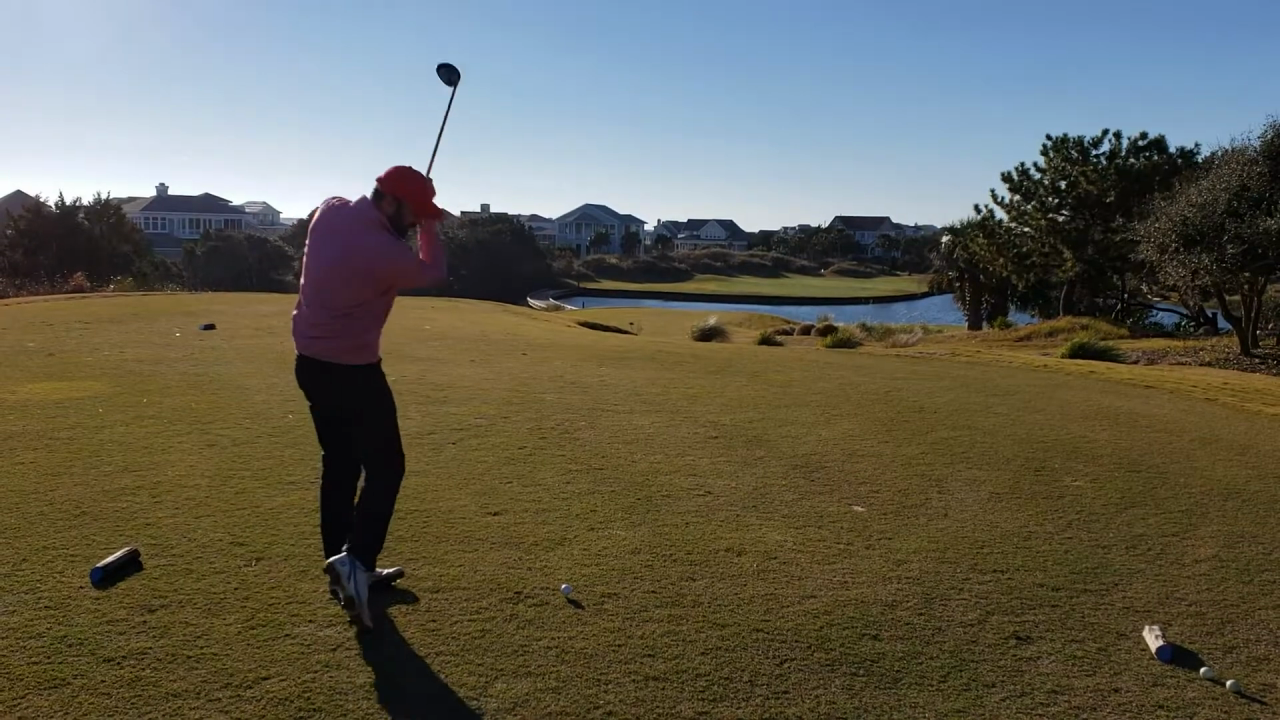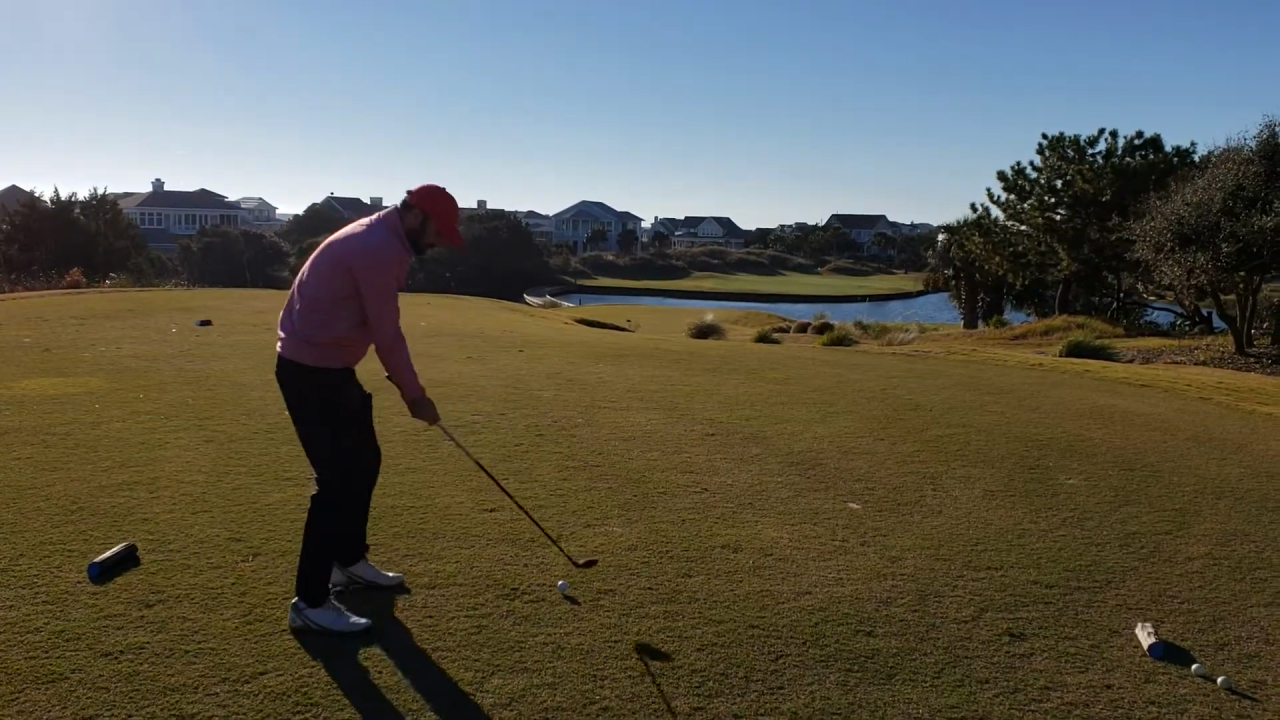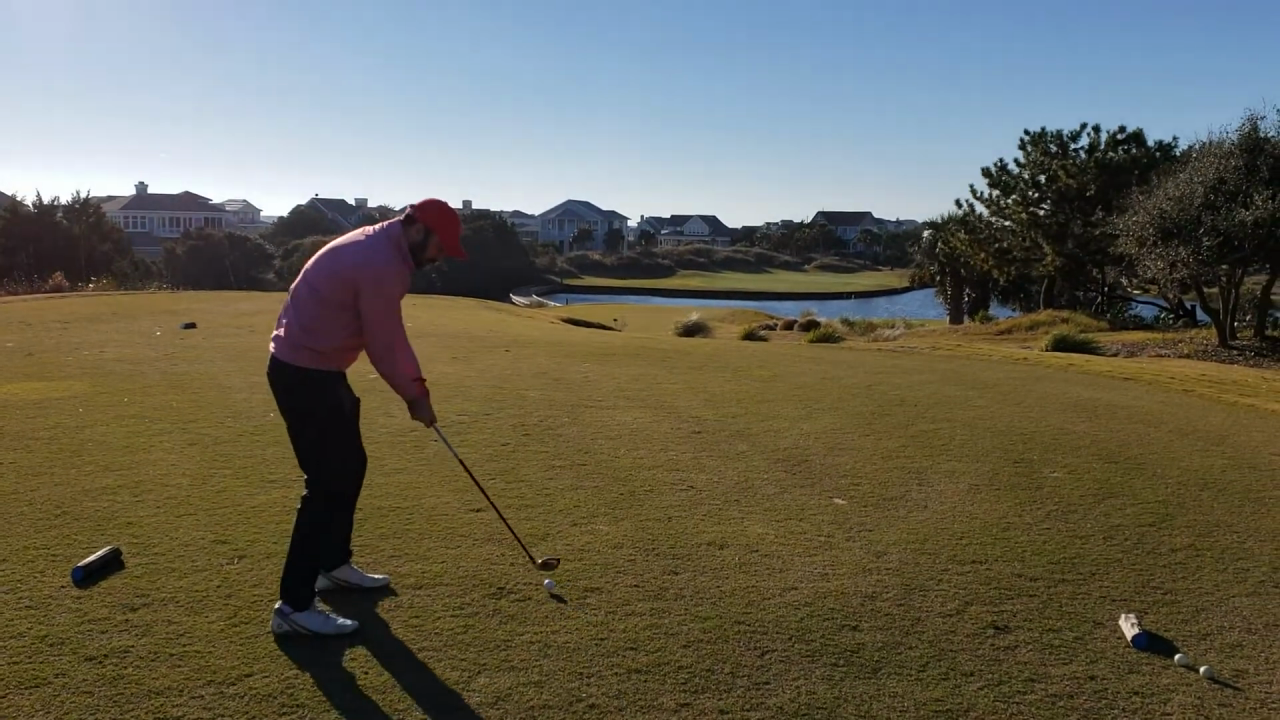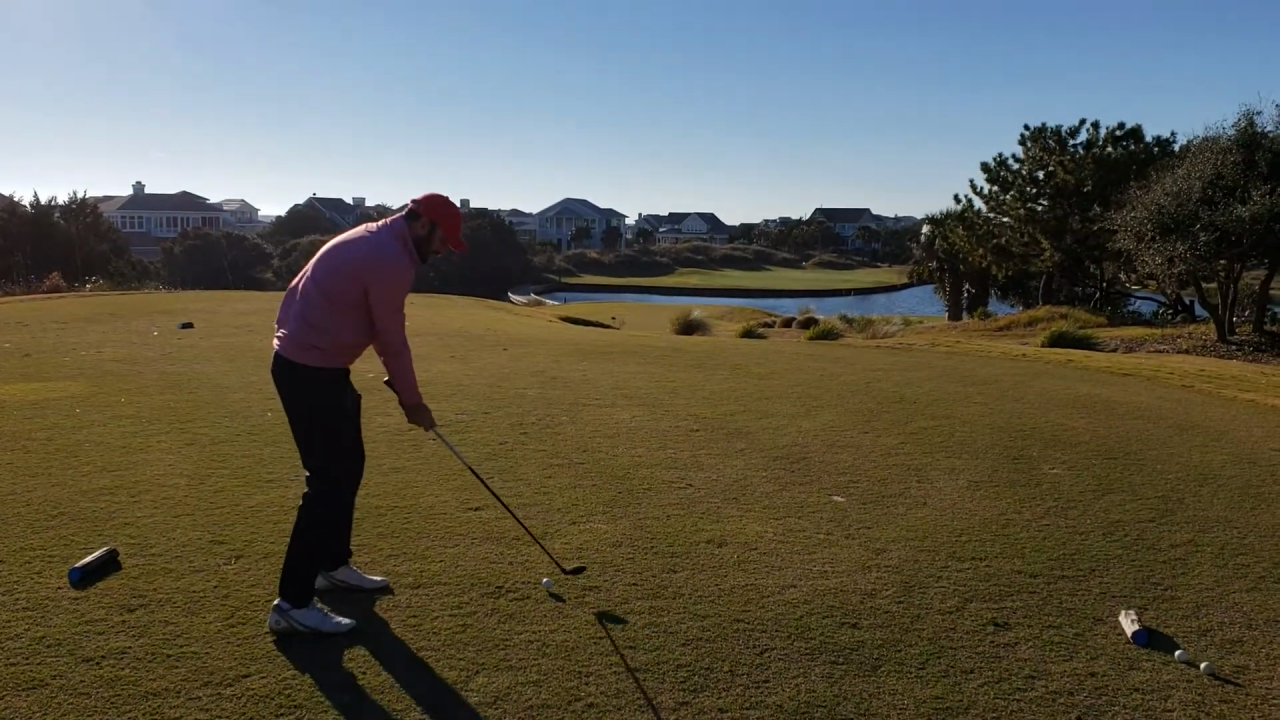
dt=1s
person 1, frame 1
left shoulder: (329, 213)
right shoulder: (390, 255)
right elbow: (434, 271)
left wrist: (400, 187)
right wrist: (428, 226)
left hip: (311, 361)
right hip: (354, 371)
left knee: (339, 464)
right knee: (385, 467)
left ankle: (344, 564)
right ankle: (355, 559)
person 1, frame 2
left shoulder: (379, 240)
right shoulder: (379, 250)
left elbow: (383, 330)
right elbow: (386, 336)
left wrist: (409, 388)
right wrist: (414, 394)
left hip: (328, 365)
right hip: (312, 370)
left knee: (363, 461)
right knee: (338, 480)
left ankle: (349, 560)
right ankle: (309, 602)
person 1, frame 3
left shoulder: (379, 250)
right shoulder: (381, 264)
left elbow: (392, 332)
right elbow: (381, 348)
left wrist: (418, 384)
right wrist: (414, 398)
left hip: (315, 368)
right hip: (303, 373)
left knee: (349, 466)
right knee: (329, 481)
left ankle: (333, 564)
right ankle: (293, 605)
person 1, frame 4
left shoulder: (376, 242)
right shoulder: (390, 261)
left elbow: (382, 334)
right elbow: (392, 340)
left wrist: (403, 388)
right wrist: (413, 401)
left hip: (312, 363)
right hip: (310, 370)
left knee: (347, 466)
right knee: (330, 480)
left ankle: (333, 565)
right ankle: (292, 602)
